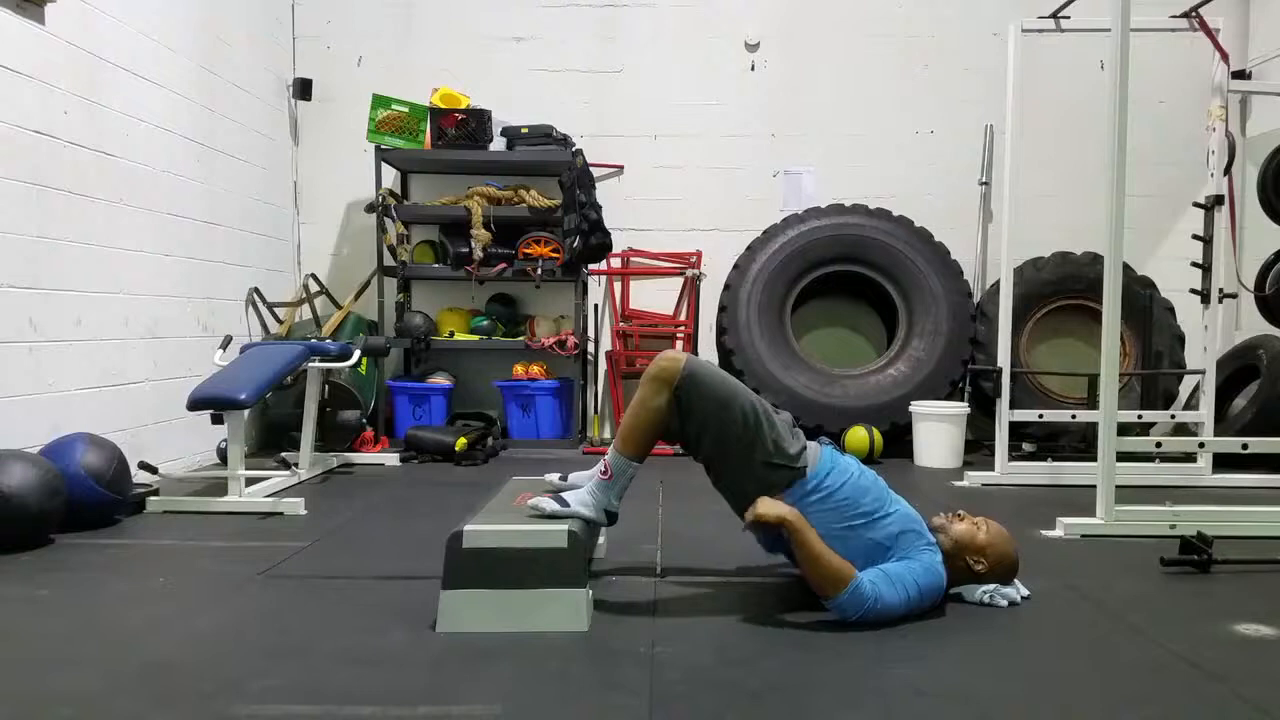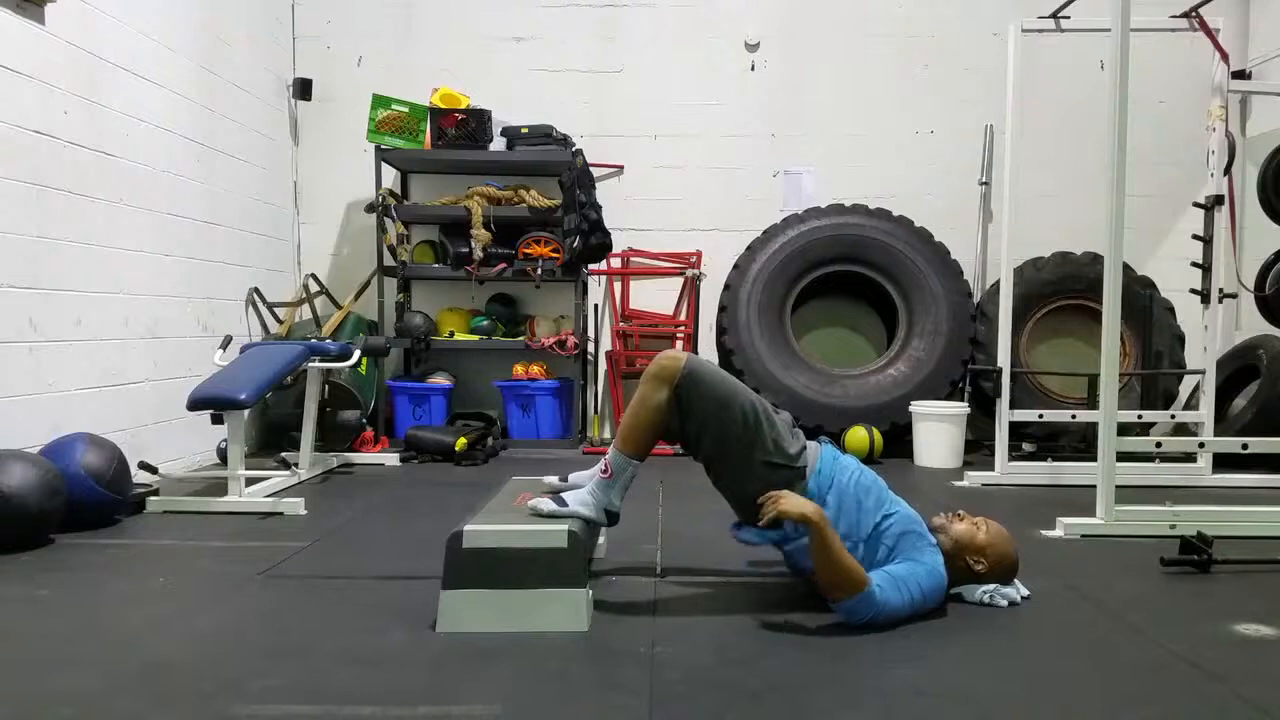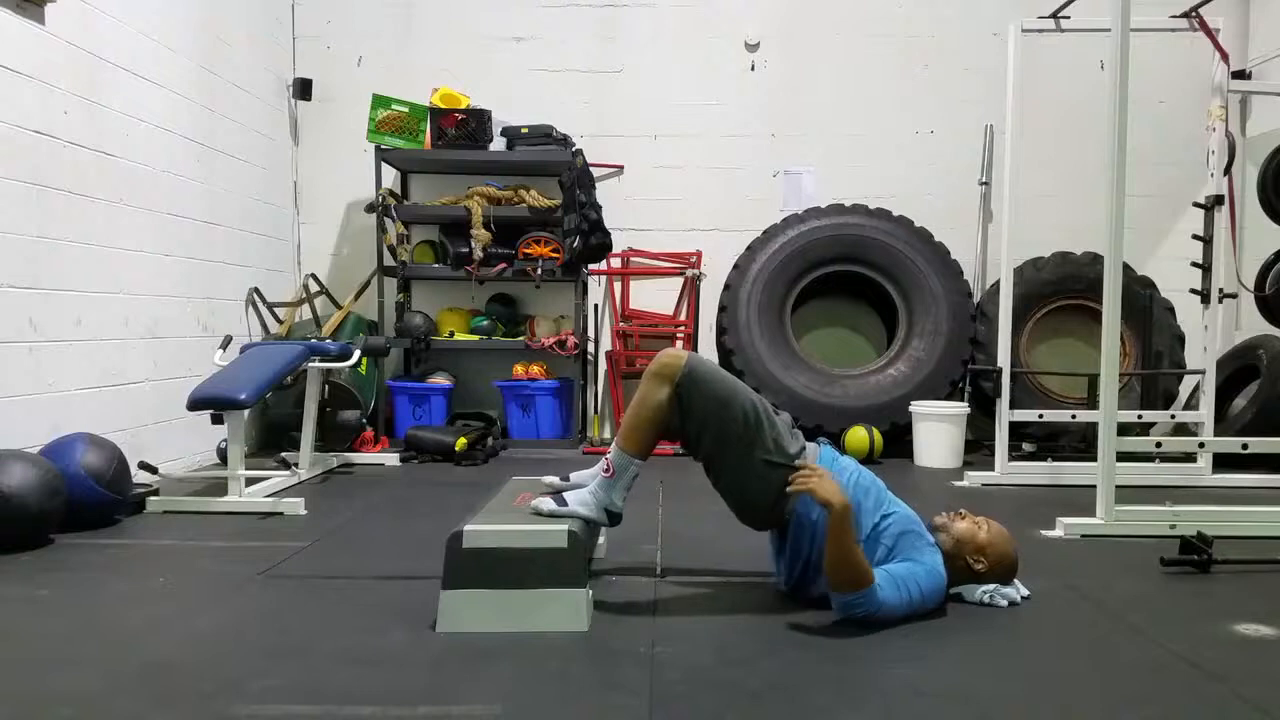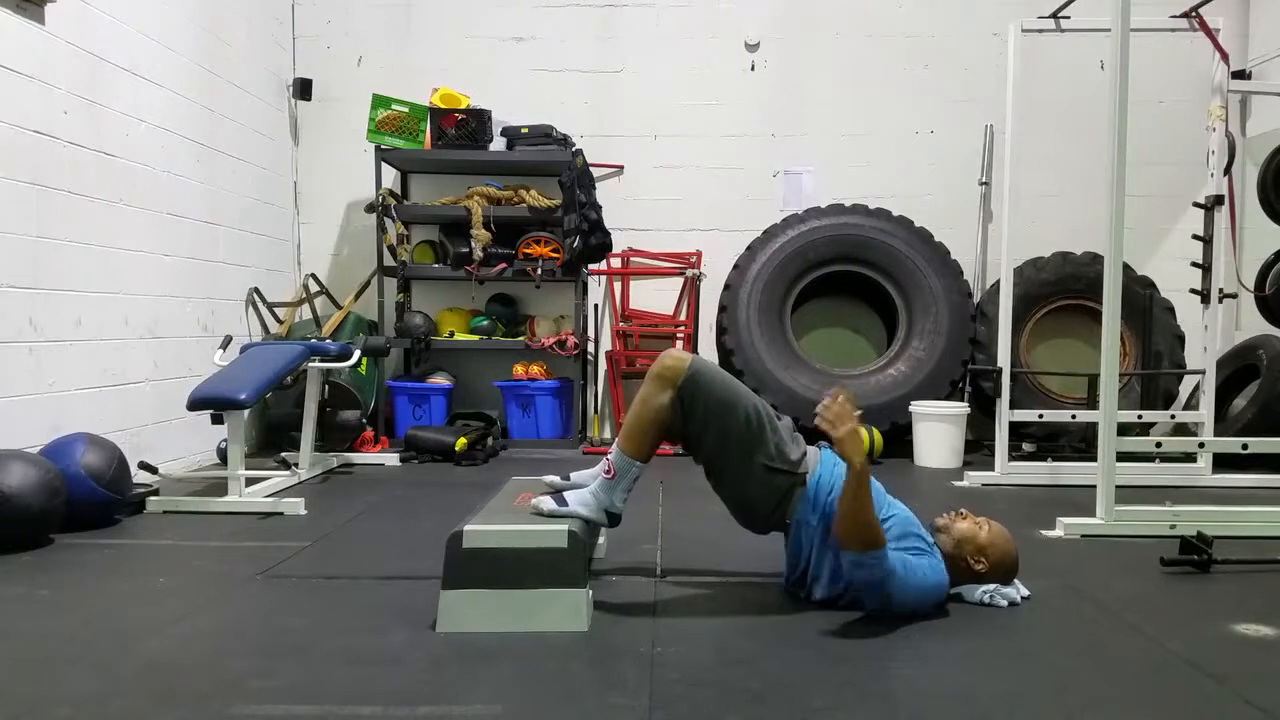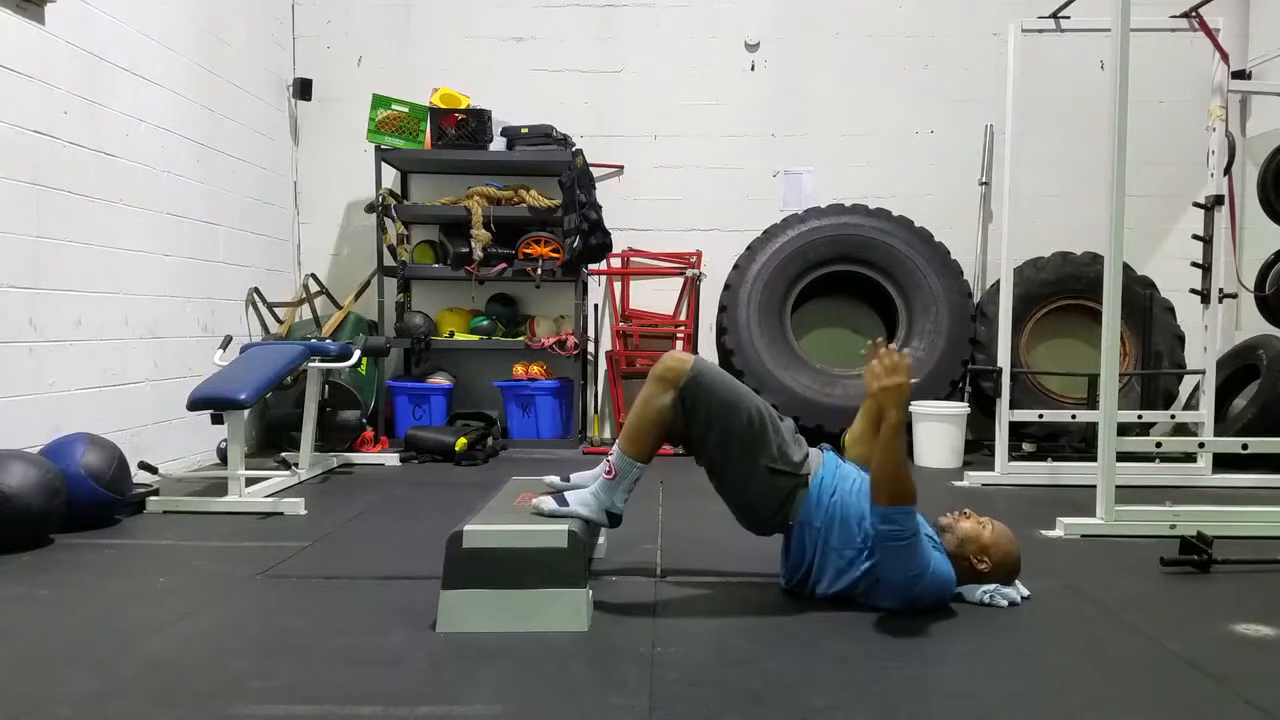
dt=0.2s
person 1, frame 1
left shoulder: (928, 575)
right shoulder: (922, 544)
left elbow: (853, 599)
left wrist: (791, 519)
left hip: (786, 478)
right hip: (800, 464)
left knee: (670, 372)
right knee: (673, 383)
left ankle: (602, 497)
right ankle: (605, 476)
person 1, frame 2
left shoulder: (929, 576)
right shoulder: (921, 546)
left elbow: (858, 602)
left wrist: (817, 519)
left hip: (782, 472)
right hip: (801, 460)
left knee: (670, 371)
right knee: (672, 383)
left ankle: (603, 496)
right ankle: (605, 476)
person 1, frame 3
left shoulder: (927, 576)
right shoulder: (922, 546)
left elbow: (857, 598)
left wrist: (838, 508)
left hip: (780, 474)
right hip: (798, 464)
left knee: (671, 369)
right knee: (675, 382)
left ankle: (605, 496)
right ankle: (607, 475)
person 1, frame 4
left shoulder: (929, 579)
right shoulder: (923, 546)
left elbow: (864, 562)
left wrist: (856, 462)
right wrist: (846, 441)
left hip: (785, 485)
right hip: (802, 470)
left knee: (673, 370)
right knee: (677, 390)
left ankle: (605, 497)
right ankle: (608, 476)
person 1, frame 5
left shoulder: (931, 577)
right shoulder: (925, 542)
left elbow: (891, 517)
right elbow: (858, 470)
left wrist: (893, 413)
right wrist: (873, 402)
left hip: (786, 487)
right hip: (806, 472)
left knee: (675, 372)
right knee: (679, 386)
left ankle: (606, 497)
right ankle: (610, 477)
